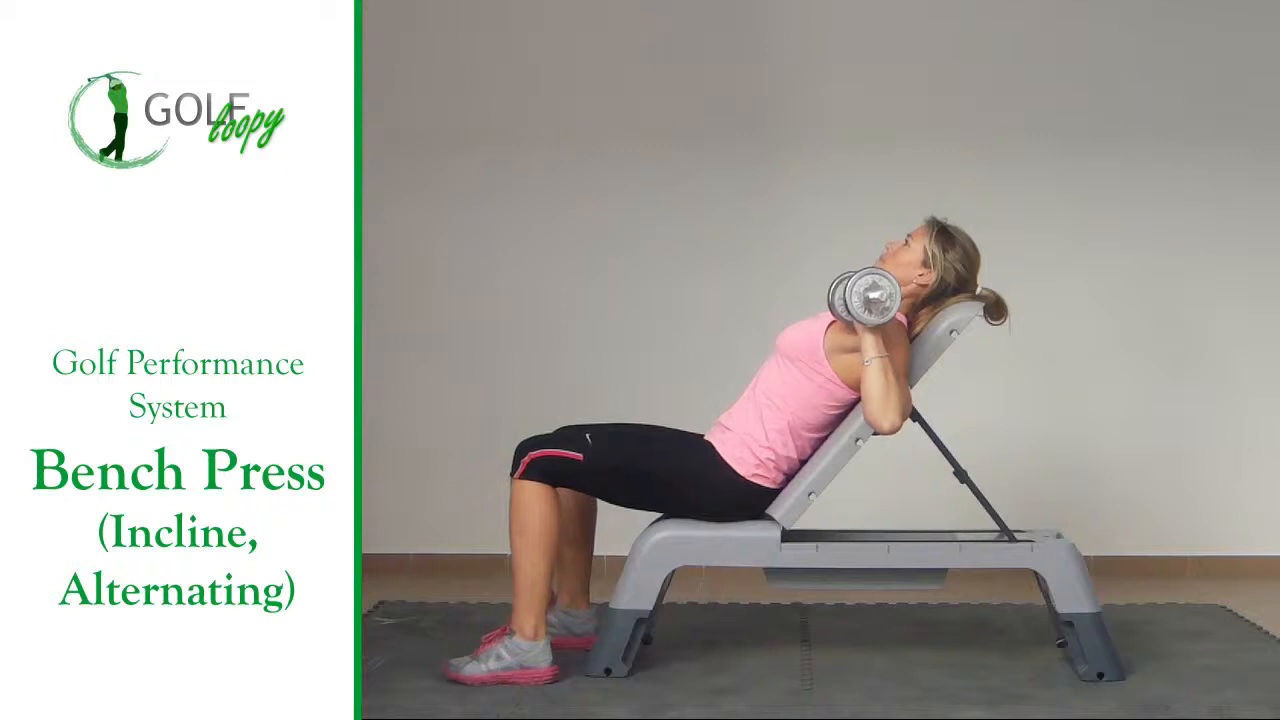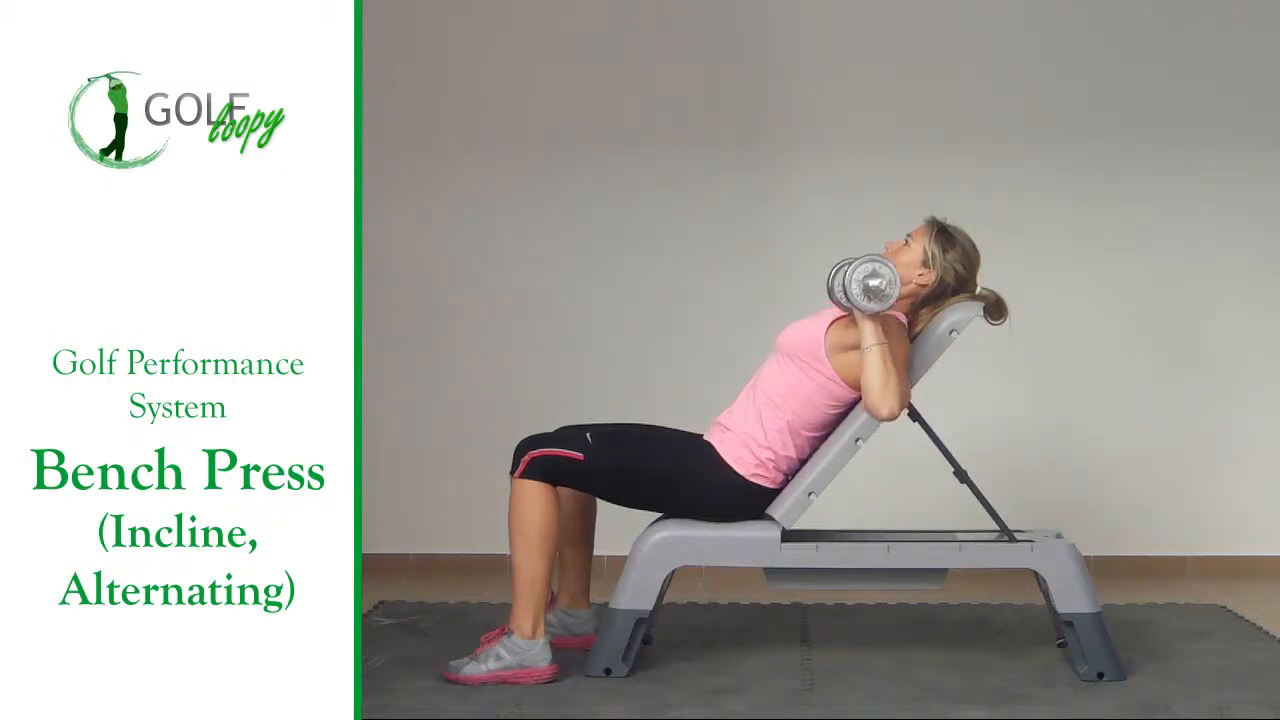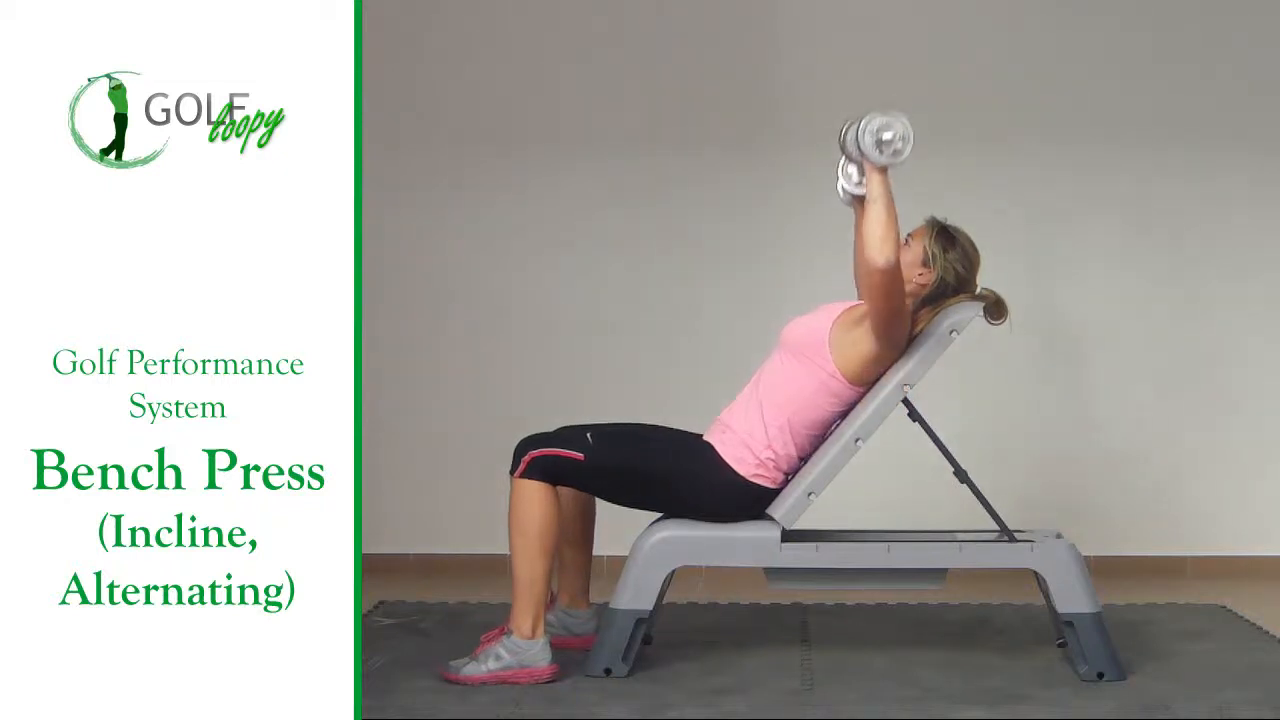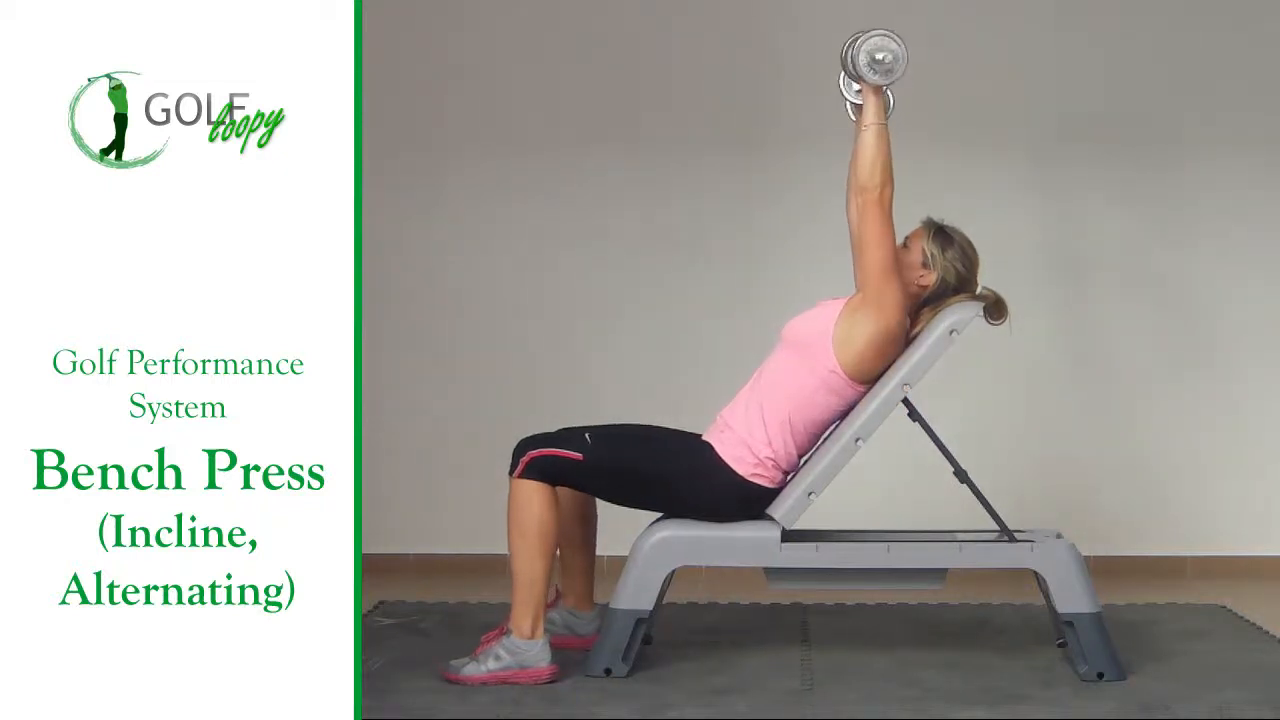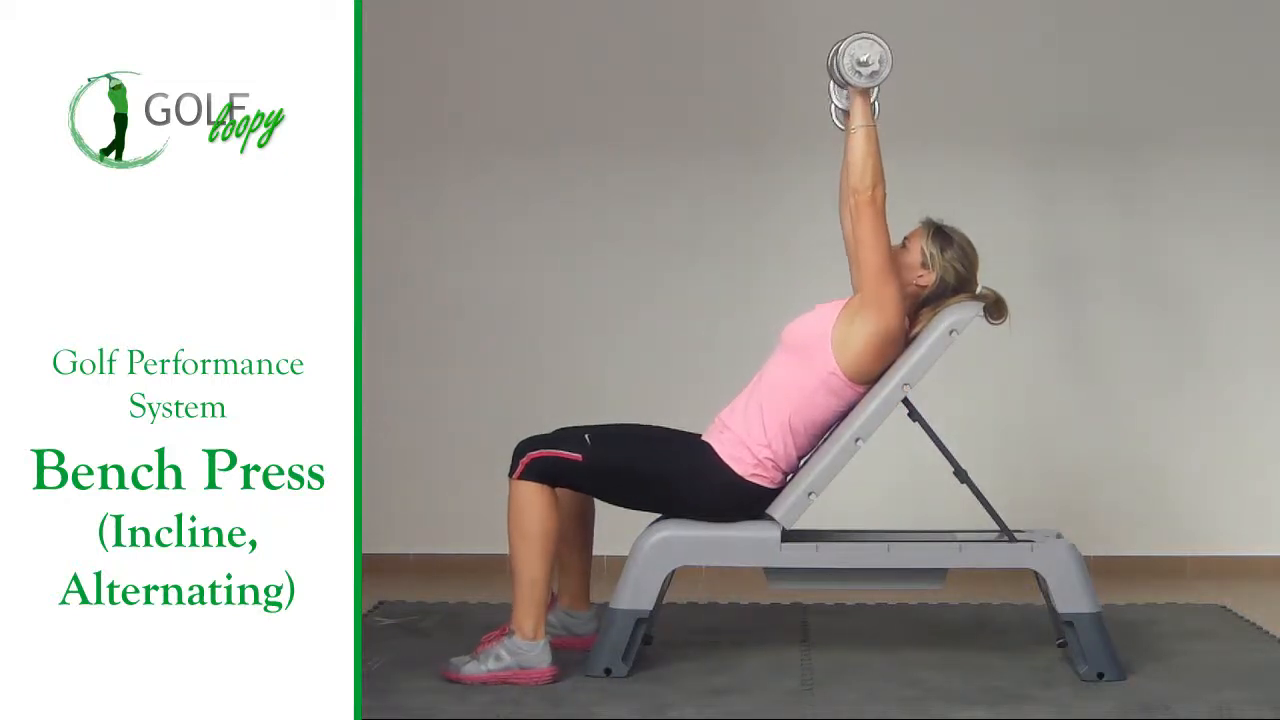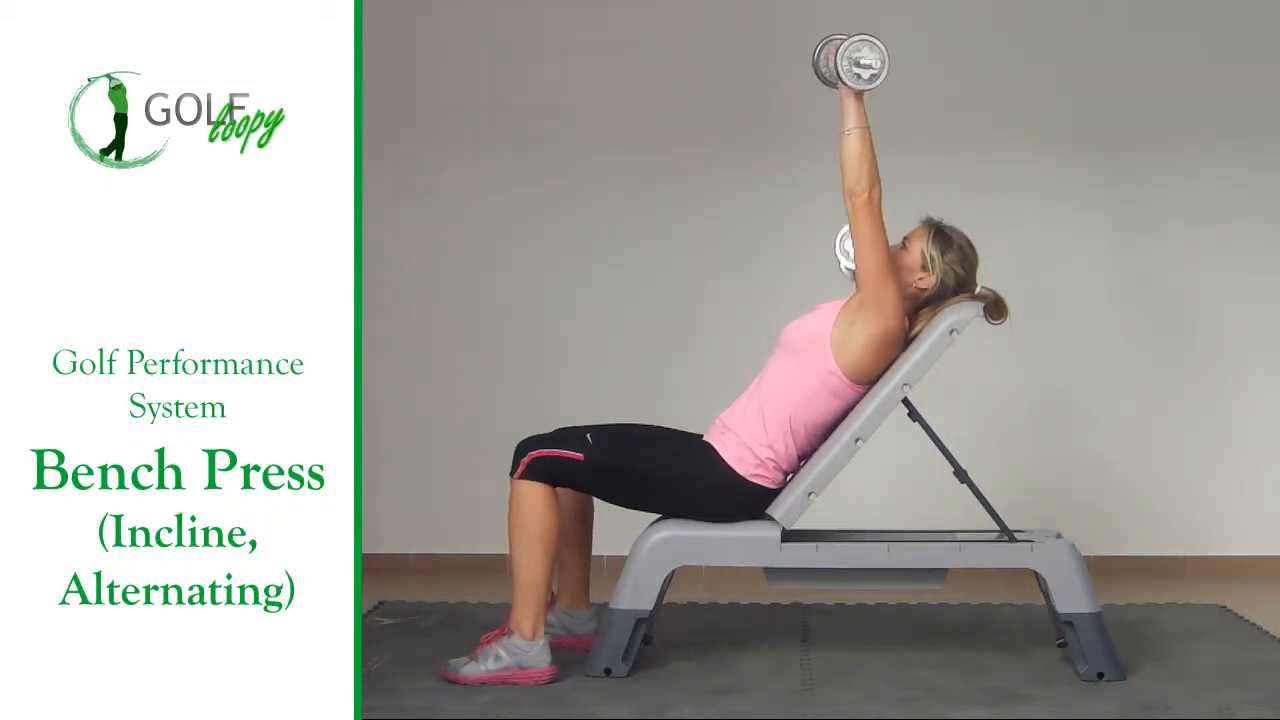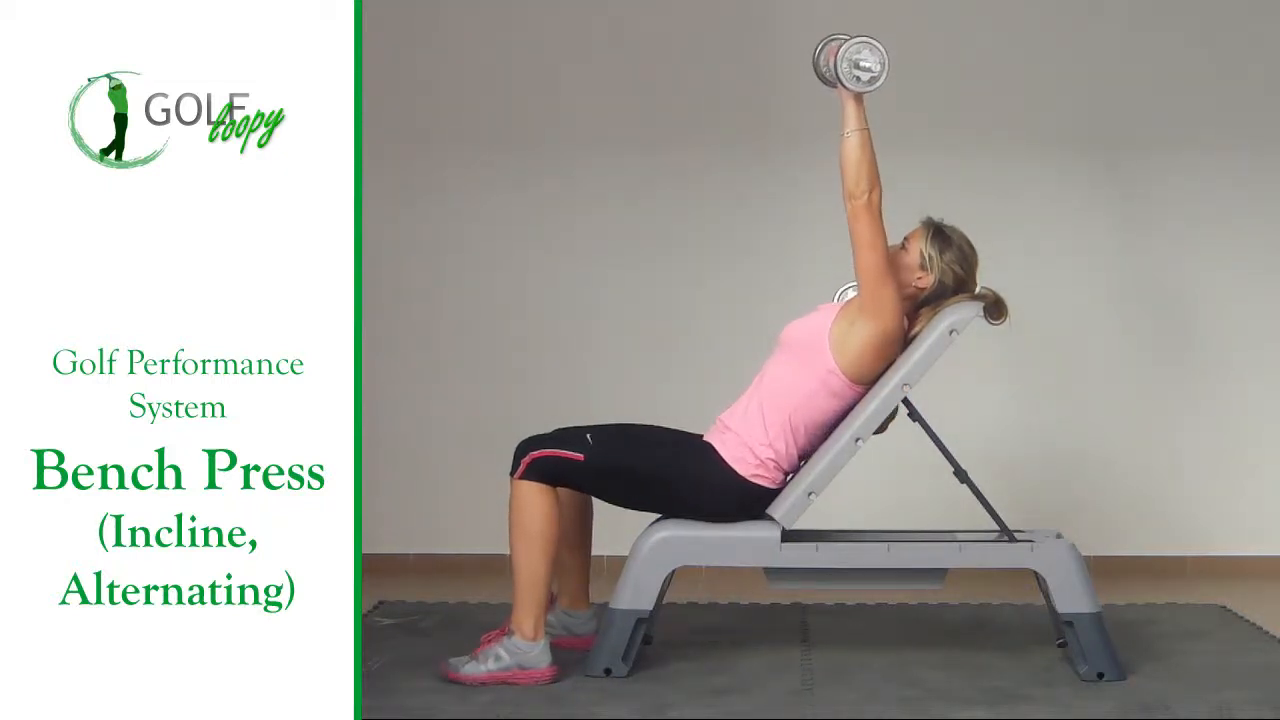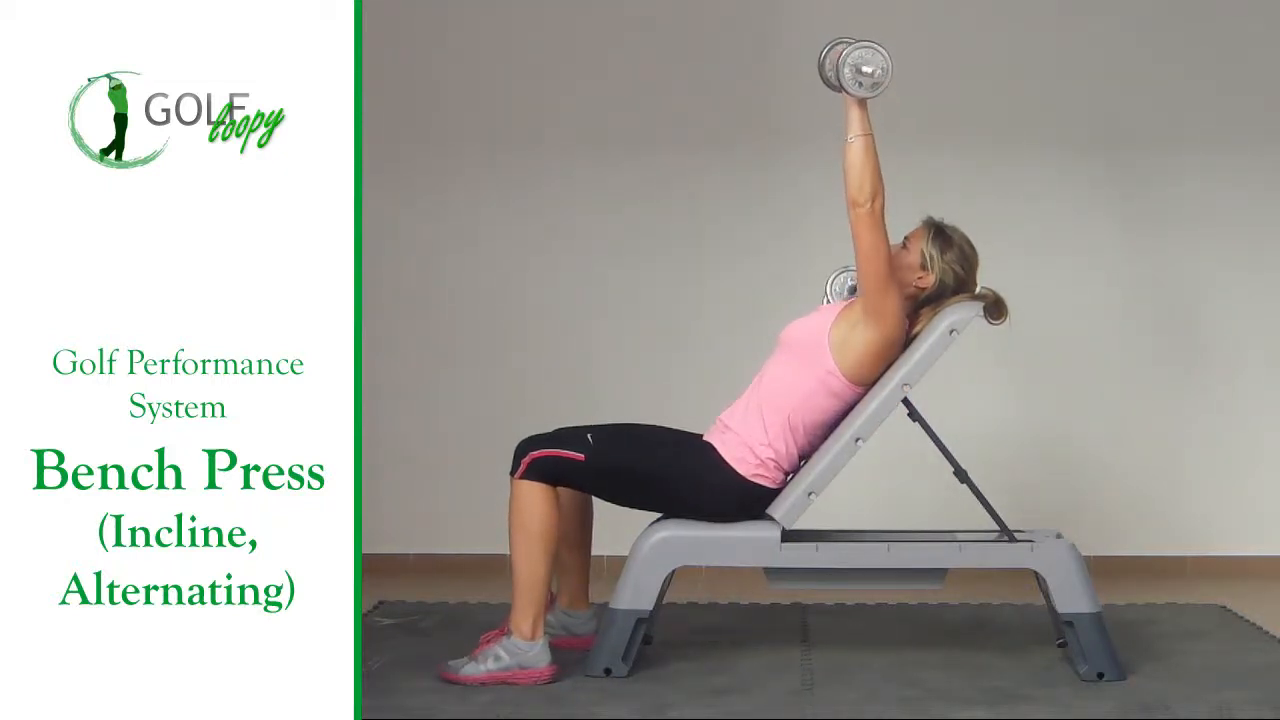
dt=0.5s
person 1, frame 1
left shoulder: (889, 334)
right shoulder: (880, 324)
left elbow: (886, 419)
left wrist: (869, 334)
right wrist: (865, 322)
left hip: (730, 476)
right hip: (730, 461)
left knee: (537, 459)
right knee: (564, 455)
left ankle: (526, 644)
right ankle: (571, 612)
person 1, frame 2
left shoulder: (890, 333)
right shoulder: (876, 324)
left elbow: (886, 404)
left wrist: (869, 316)
right wrist: (861, 307)
left hip: (729, 476)
right hip: (729, 461)
left knee: (536, 457)
right knee: (564, 448)
left ankle: (525, 643)
right ankle: (572, 612)
person 1, frame 3
left shoulder: (890, 325)
right shoulder: (876, 315)
left elbow: (880, 258)
right elbow: (875, 258)
left wrist: (878, 174)
right wrist: (864, 199)
left hip: (728, 475)
right hip: (730, 463)
left knee: (536, 458)
right knee: (562, 450)
left ankle: (525, 644)
right ankle: (571, 612)
person 1, frame 4
left shoulder: (885, 316)
right shoulder: (873, 315)
left elbow: (872, 197)
right elbow: (863, 204)
left wrist: (875, 100)
right wrist: (865, 114)
left hip: (729, 478)
right hip: (729, 462)
left knee: (534, 458)
right knee: (560, 452)
left ankle: (525, 644)
right ankle: (576, 613)
person 1, frame 5
left shoulder: (883, 317)
right shoulder: (871, 315)
left elbow: (866, 198)
right elbow: (852, 209)
left wrist: (862, 101)
right wrist: (853, 113)
left hip: (729, 477)
right hip: (729, 461)
left knee: (535, 459)
right knee: (562, 451)
left ankle: (526, 644)
right ankle: (573, 613)
person 1, frame 6
left shoulder: (882, 318)
right shoulder: (875, 322)
left elbow: (862, 197)
left wrist: (853, 98)
left hip: (730, 478)
right hip: (729, 461)
left knee: (535, 459)
right knee: (560, 450)
left ankle: (525, 645)
right ankle: (572, 613)
person 1, frame 7
left shoulder: (882, 321)
right shoulder: (876, 328)
left elbow: (861, 199)
left wrist: (853, 101)
left hip: (731, 477)
right hip: (730, 461)
left knee: (537, 459)
right knee: (562, 453)
left ankle: (526, 645)
right ankle: (572, 613)
person 1, frame 8
left shoulder: (883, 322)
right shoulder: (873, 326)
left elbow: (864, 206)
left wrist: (855, 107)
left hip: (730, 476)
right hip: (729, 462)
left knee: (536, 458)
right knee: (561, 453)
left ankle: (524, 643)
right ankle: (572, 612)
